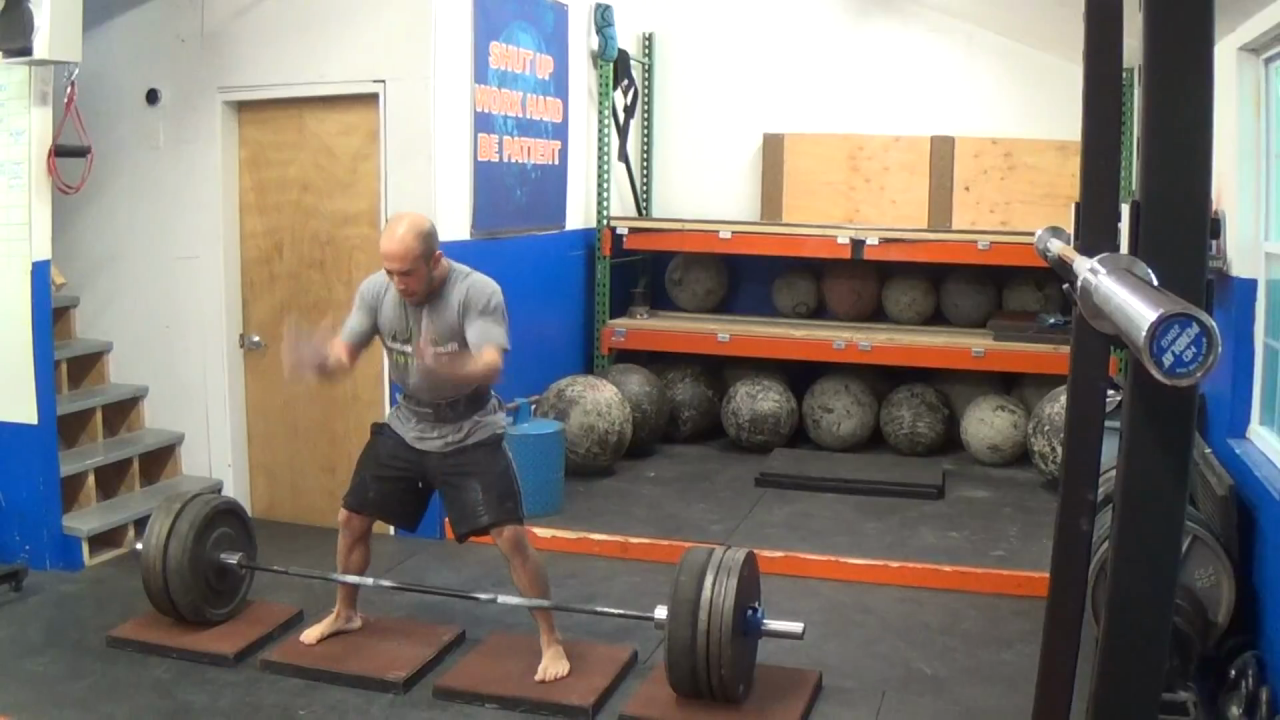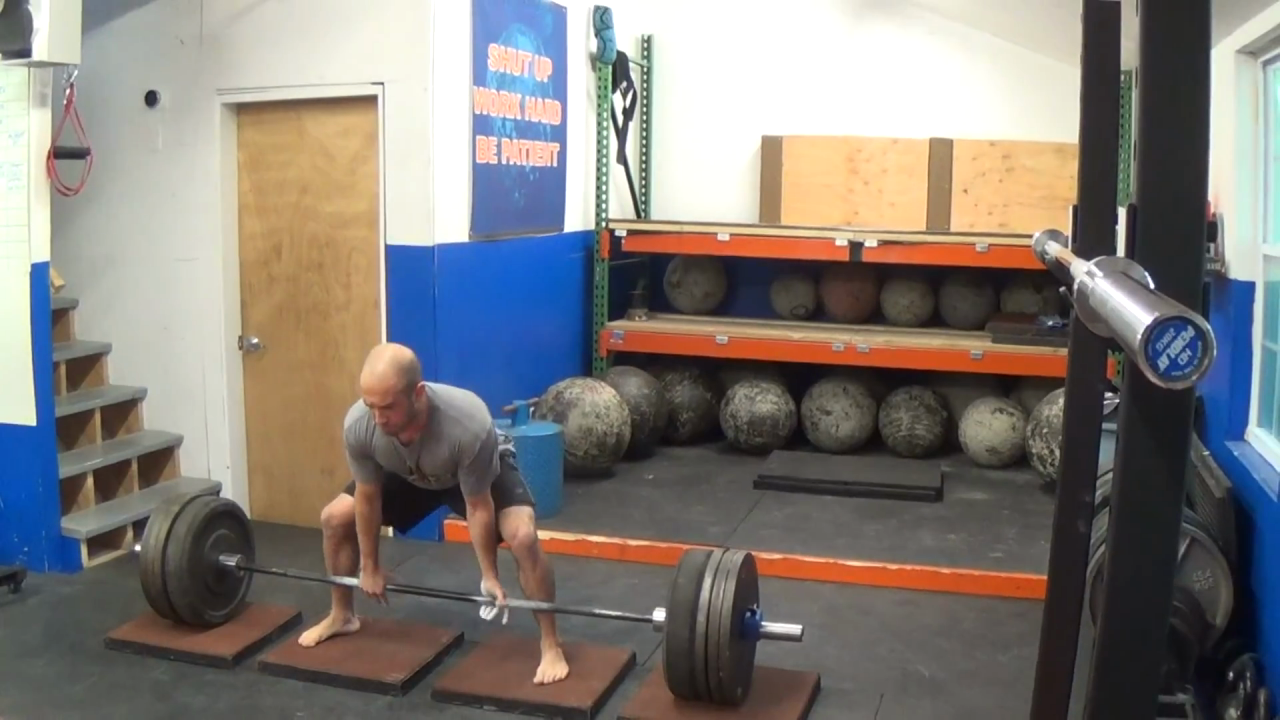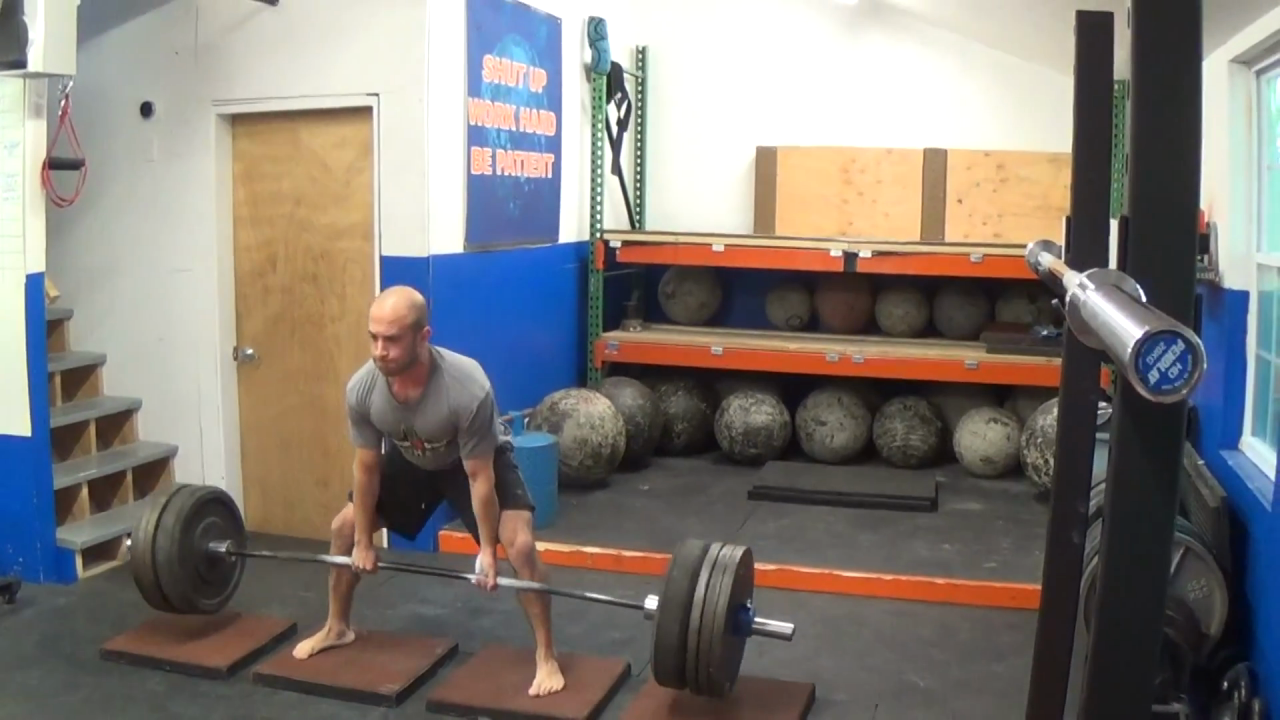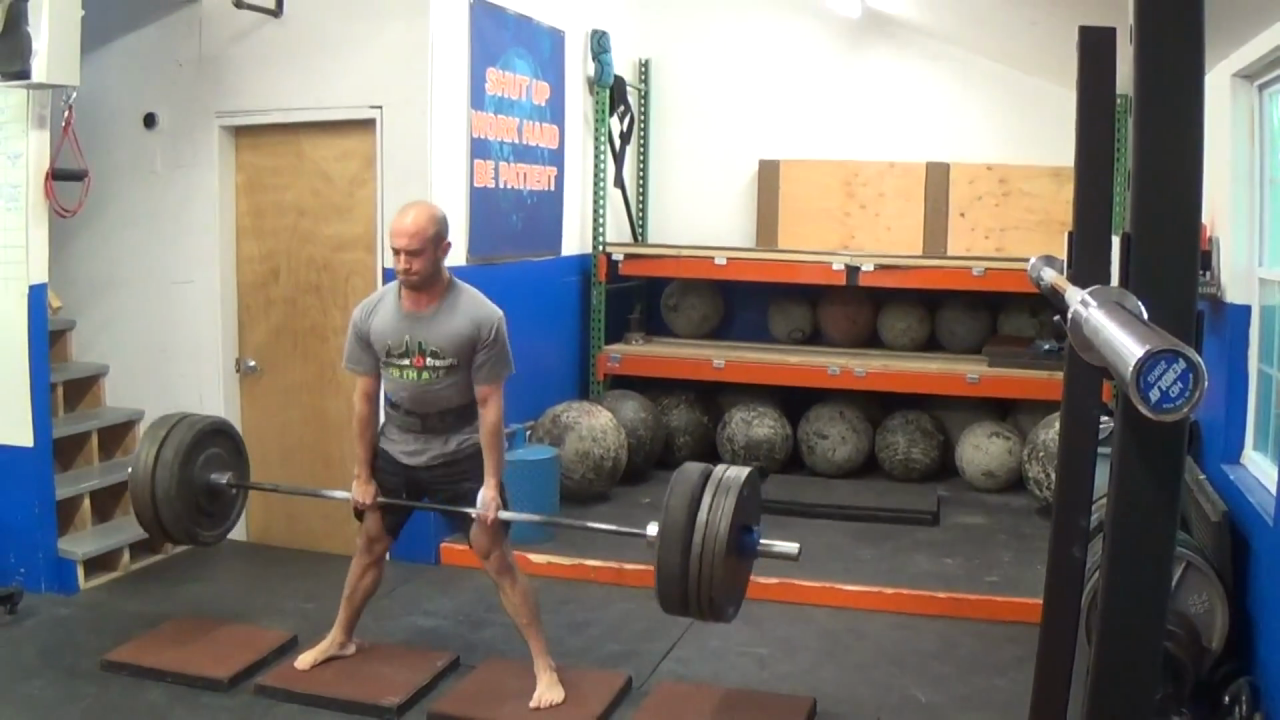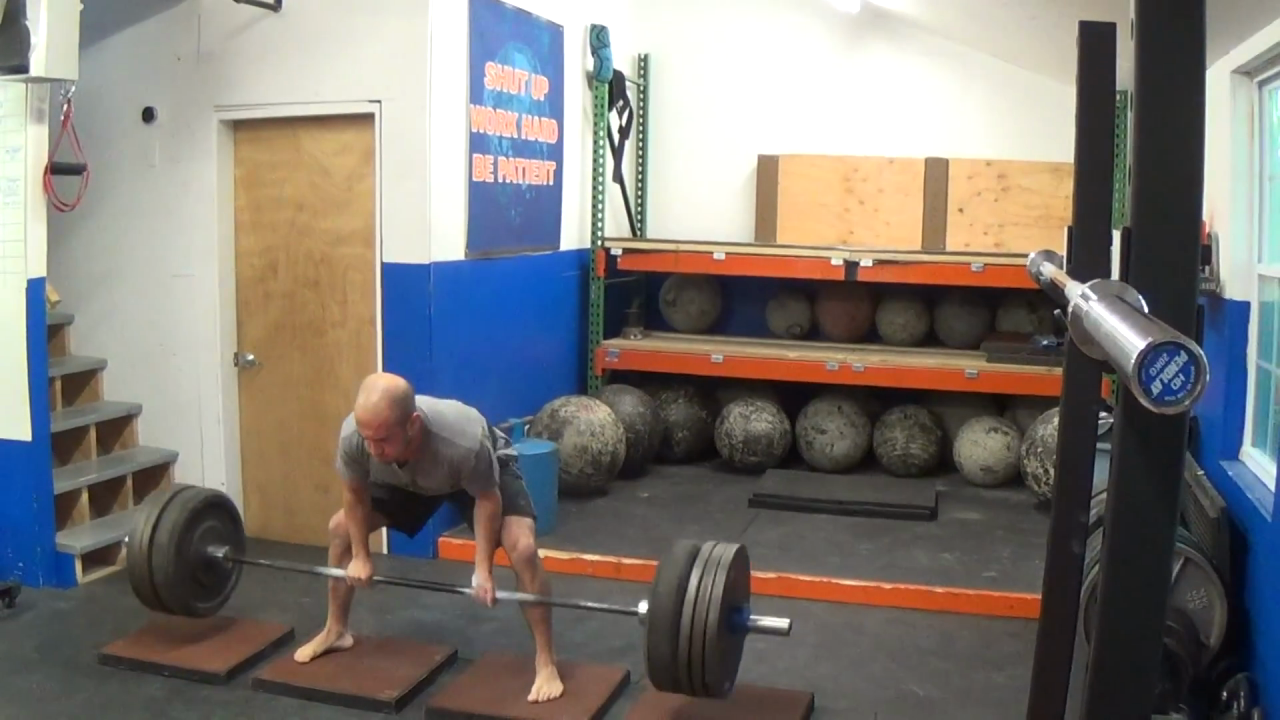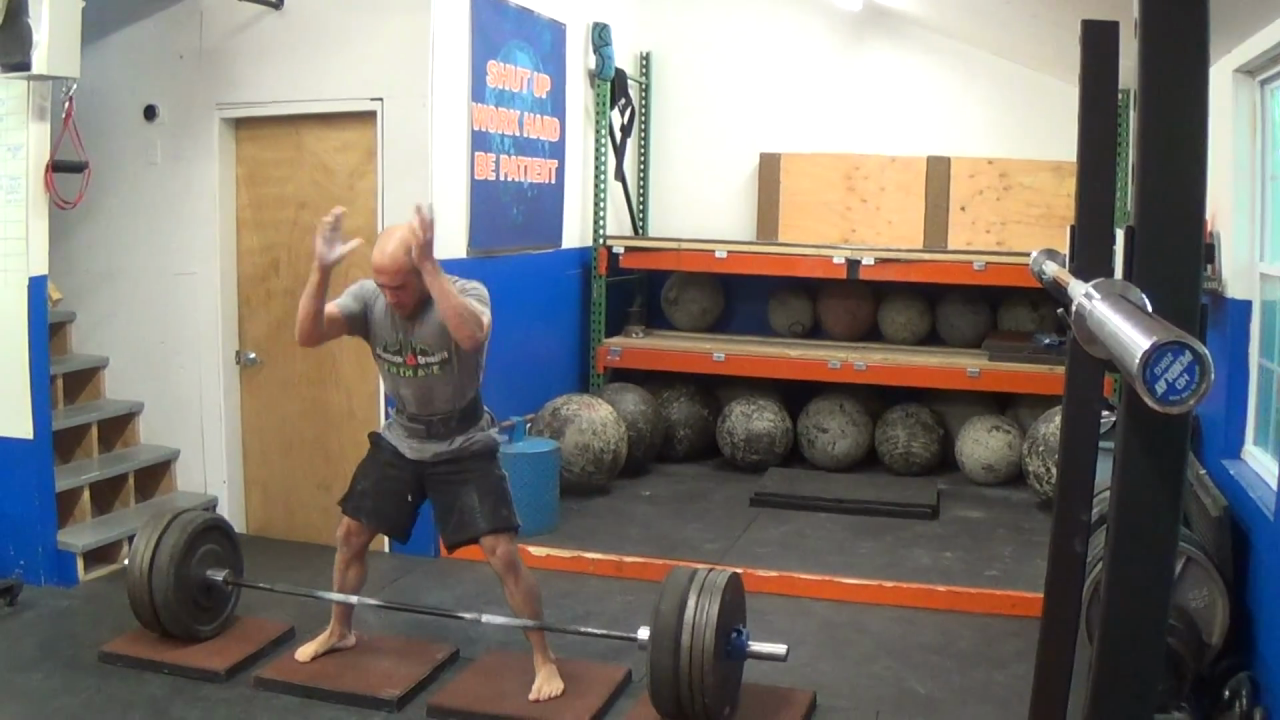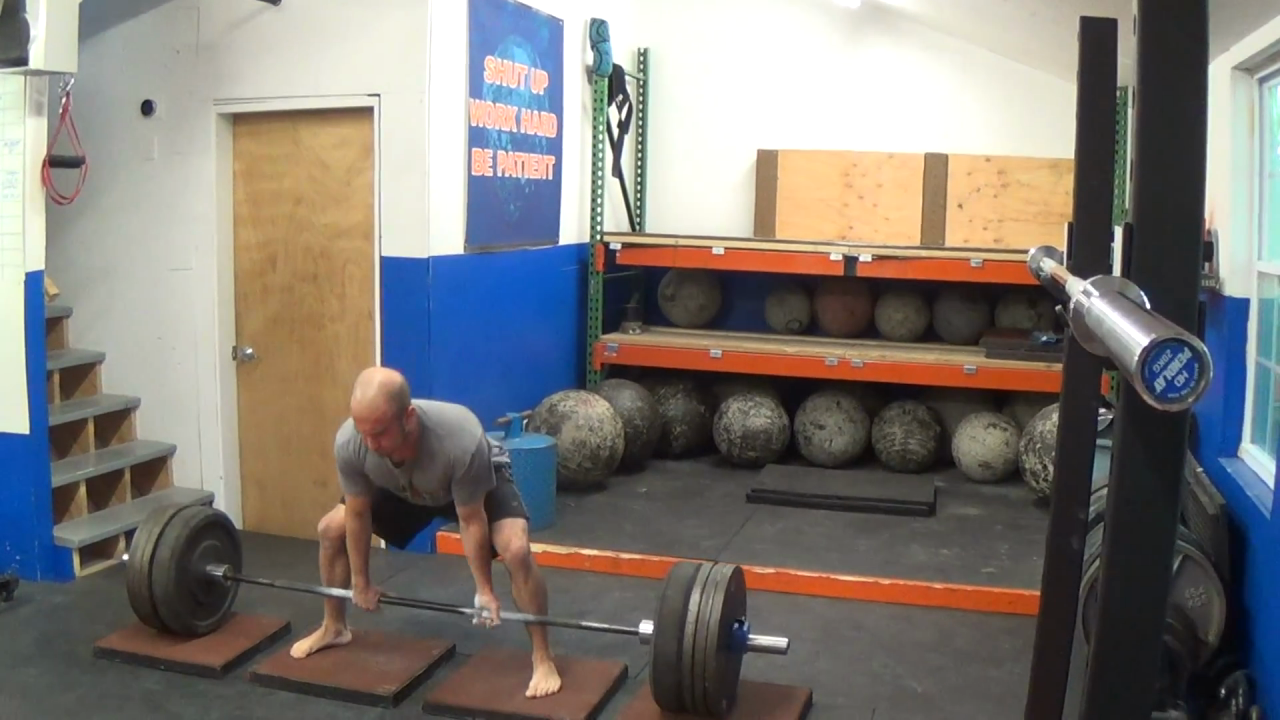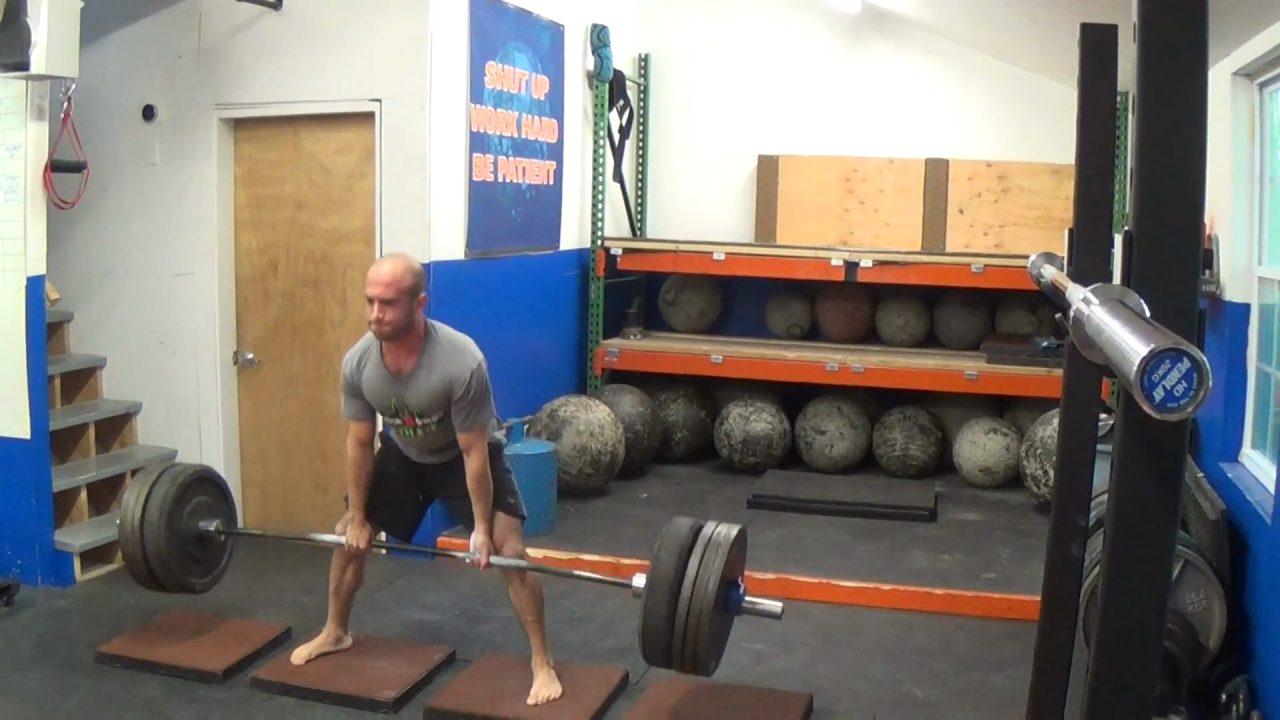
dt=0.5s
person 1, frame 1
left shoulder: (477, 292)
right shoulder: (376, 291)
left elbow: (491, 365)
right elbow: (344, 354)
left wrist: (443, 364)
right wrist: (316, 359)
left hip: (471, 435)
right hip: (405, 429)
left knee: (511, 537)
right knee: (351, 519)
left ankle: (550, 642)
right ankle: (345, 614)
person 1, frame 2
left shoulder: (470, 424)
right shoulder: (358, 426)
left elbow: (478, 505)
right elbow: (368, 498)
left wrist: (489, 577)
right wrist: (370, 566)
left hip: (482, 470)
left knee: (522, 537)
right knee: (334, 520)
left ankle: (551, 646)
right ankle: (341, 616)
person 1, frame 3
left shoulder: (469, 389)
right shoulder: (362, 389)
left elbow: (480, 476)
right elbow: (367, 467)
left wrist: (487, 552)
right wrist: (363, 541)
left hip: (480, 457)
right hip: (410, 459)
left knee: (520, 545)
right knee: (344, 528)
left ankle: (545, 657)
right ankle: (337, 628)
person 1, frame 4
left shoulder: (480, 316)
right shoulder: (370, 313)
left elbow: (490, 405)
right elbow: (365, 398)
left wrist: (491, 484)
right wrist: (362, 473)
left hip: (462, 453)
right hip: (394, 452)
left knee: (496, 561)
right knee: (370, 547)
left ankle: (545, 668)
right ankle: (340, 640)
person 1, frame 5
left shoulder: (465, 440)
right shoulder: (352, 437)
left elbow: (487, 499)
right elbow: (355, 494)
left wrist: (483, 568)
right wrist: (361, 557)
left hip: (485, 471)
left knee: (522, 549)
right knee: (340, 527)
left ankle: (545, 663)
right ankle: (335, 631)
person 1, frame 6
left shoulder: (466, 294)
right shoulder: (367, 297)
left elbow: (472, 340)
right elbow: (308, 334)
left wrist: (431, 272)
right wrist: (322, 267)
left hip: (465, 449)
right hip: (398, 443)
left knee: (503, 556)
right knee: (350, 538)
left ankle: (544, 662)
right ankle: (339, 632)
person 1, frame 7
left shoulder: (462, 440)
right shoulder: (349, 443)
left elbow: (471, 521)
right elbow: (358, 514)
left wrist: (484, 589)
right wrist: (361, 582)
left hip: (480, 480)
left knee: (516, 550)
right knee: (331, 530)
left ankle: (542, 659)
right ankle: (333, 628)
person 1, frame 8
left shoulder: (461, 363)
right shoulder: (357, 362)
left elbow: (474, 451)
right elbow: (360, 444)
left wrist: (481, 529)
right wrist: (357, 518)
left hip: (465, 457)
right hip: (404, 454)
left knee: (508, 551)
right knee: (349, 539)
left ankle: (542, 665)
right ankle: (334, 633)
